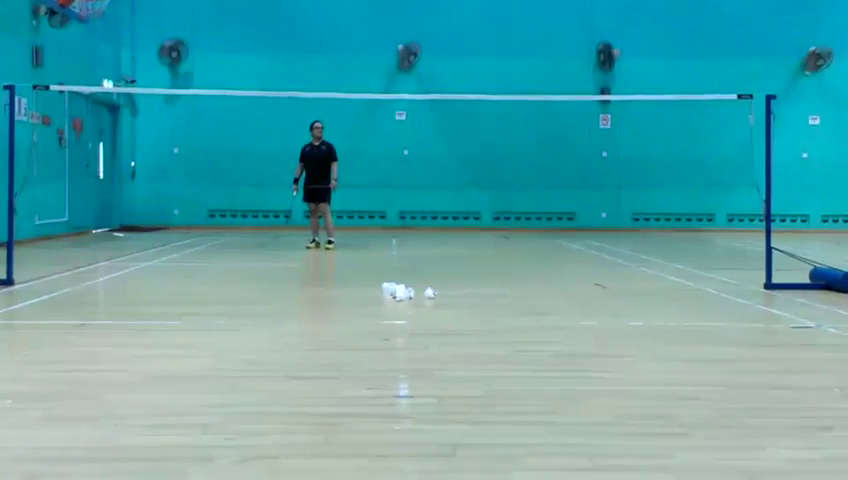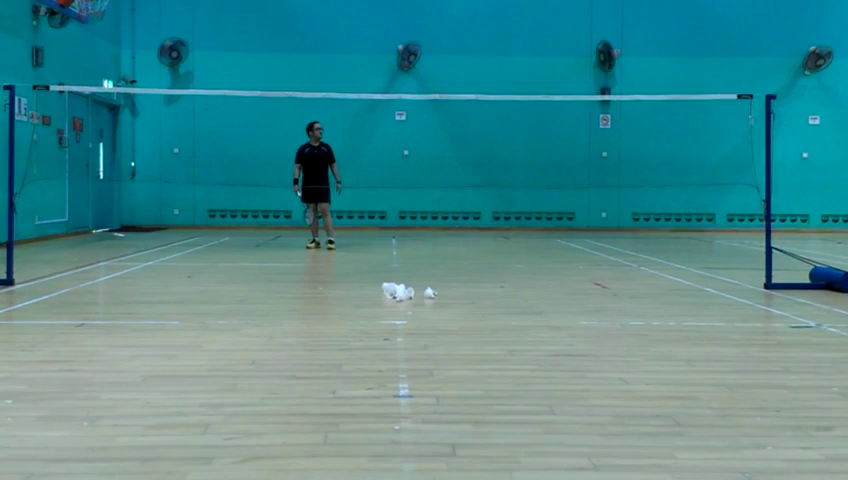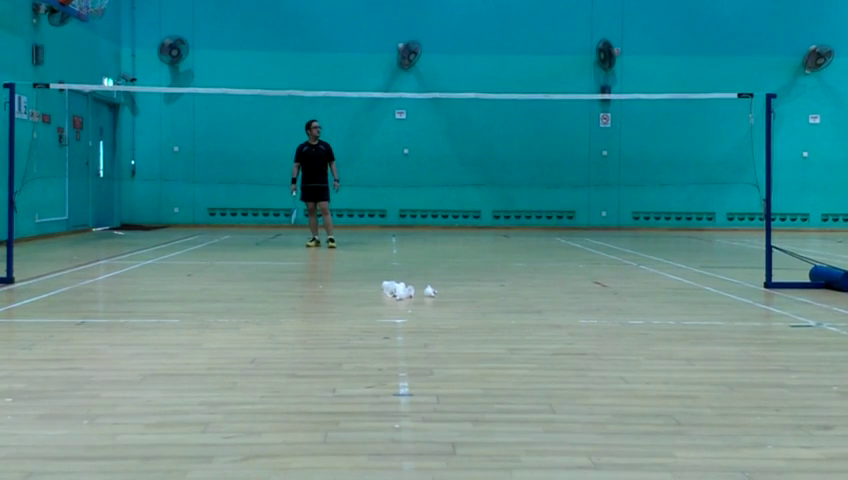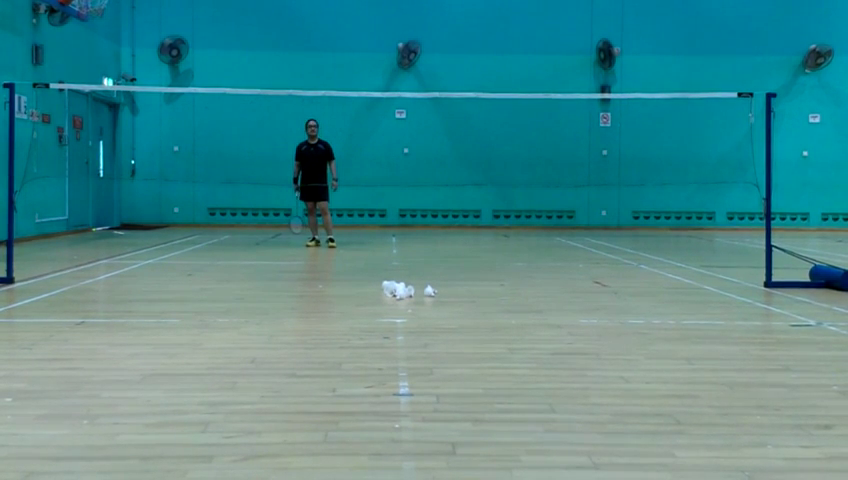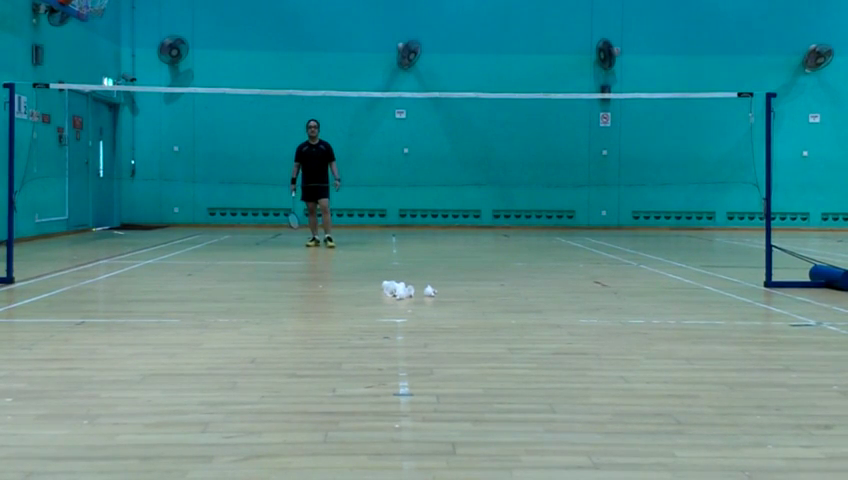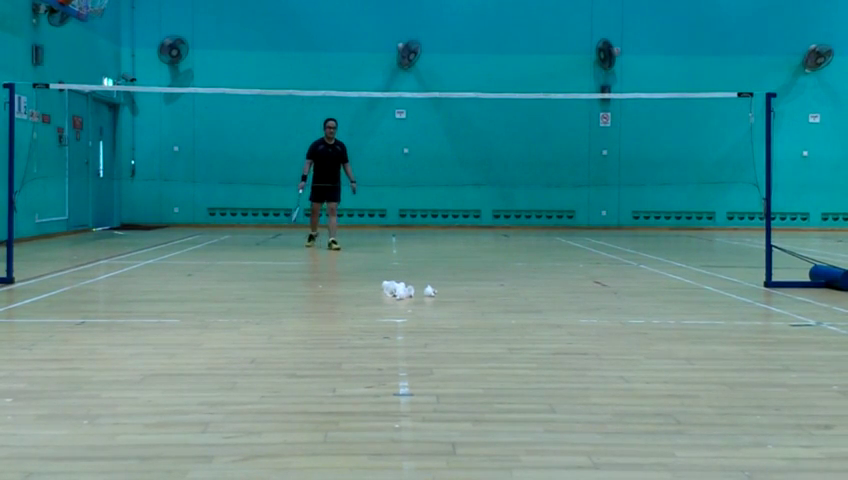
dt=0.7s
person 1, frame 1
left shoulder: (328, 147)
right shoulder: (305, 148)
left elbow: (334, 164)
right elbow: (300, 166)
left wrist: (334, 179)
right wrist: (295, 182)
left hip: (323, 186)
right hip: (309, 186)
left knee: (325, 211)
right knee: (313, 212)
left ankle: (331, 239)
right ankle: (315, 240)
person 1, frame 2
left shoulder: (326, 148)
right shoulder: (303, 149)
left elbow: (333, 165)
right elbow: (297, 167)
left wrist: (338, 181)
right wrist: (295, 182)
left hip: (323, 186)
right hip: (308, 186)
left knee: (325, 212)
right knee: (312, 213)
left ankle: (330, 239)
right ankle: (315, 240)
person 1, frame 3
left shoulder: (325, 146)
right shoulder: (301, 148)
left elbow: (332, 163)
right elbow: (296, 166)
left wrist: (336, 179)
right wrist: (293, 181)
left hip: (322, 184)
right hip: (307, 185)
left knee: (325, 210)
right knee: (311, 212)
left ankle: (331, 238)
right ankle: (315, 238)
person 1, frame 4
left shoulder: (325, 145)
right shoulder: (301, 147)
left elbow: (331, 162)
right elbow: (297, 165)
left wrist: (334, 178)
right wrist: (295, 181)
left hip: (321, 184)
right hip: (306, 185)
left knee: (324, 210)
right knee: (311, 211)
left ankle: (330, 237)
right ankle: (315, 238)
person 1, frame 5
left shoulder: (326, 146)
right shoulder: (301, 147)
left elbow: (332, 163)
right elbow: (296, 165)
left wrist: (337, 178)
right wrist: (293, 182)
left hip: (322, 184)
right hip: (307, 185)
left knee: (325, 209)
right knee: (311, 211)
left ankle: (328, 237)
right ankle: (315, 238)
person 1, frame 6
left shoulder: (341, 146)
right shoulder: (316, 145)
left elbow: (346, 164)
right elbow: (308, 162)
left wrist: (352, 181)
right wrist: (303, 179)
left hip: (334, 185)
right hip: (318, 184)
left knee: (332, 212)
right knee: (315, 211)
left ankle: (332, 240)
right ankle: (313, 233)
